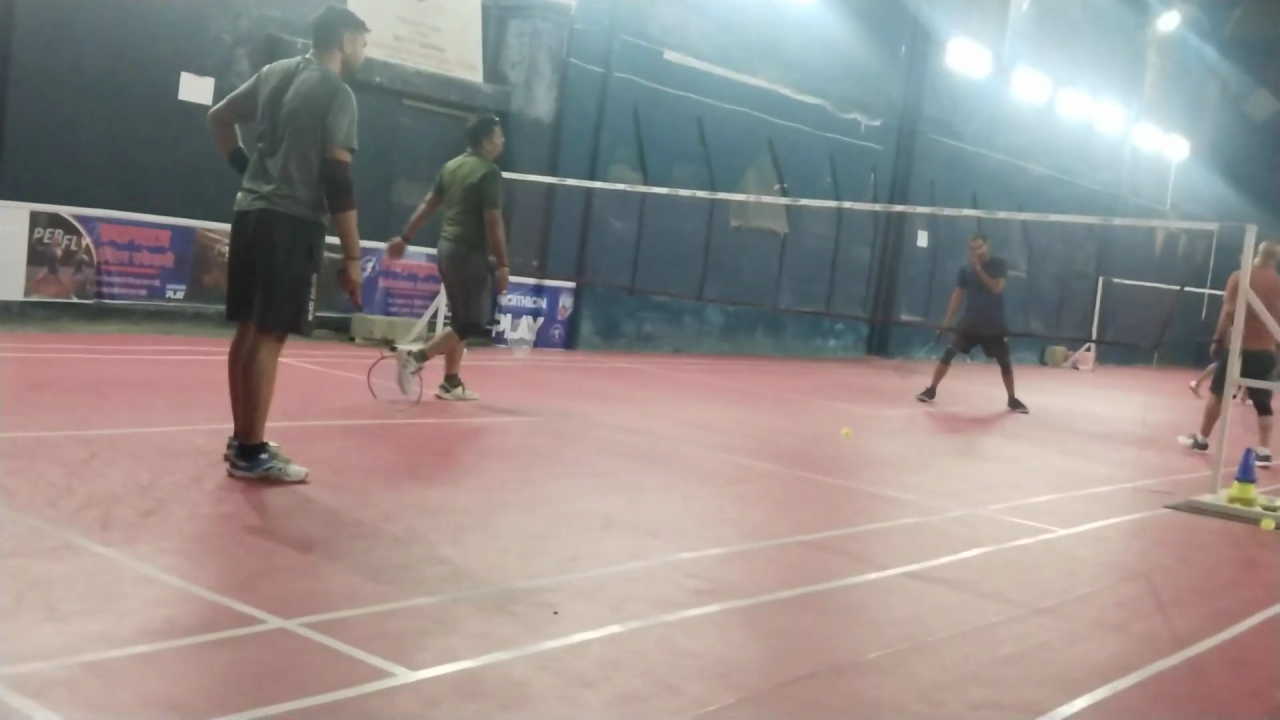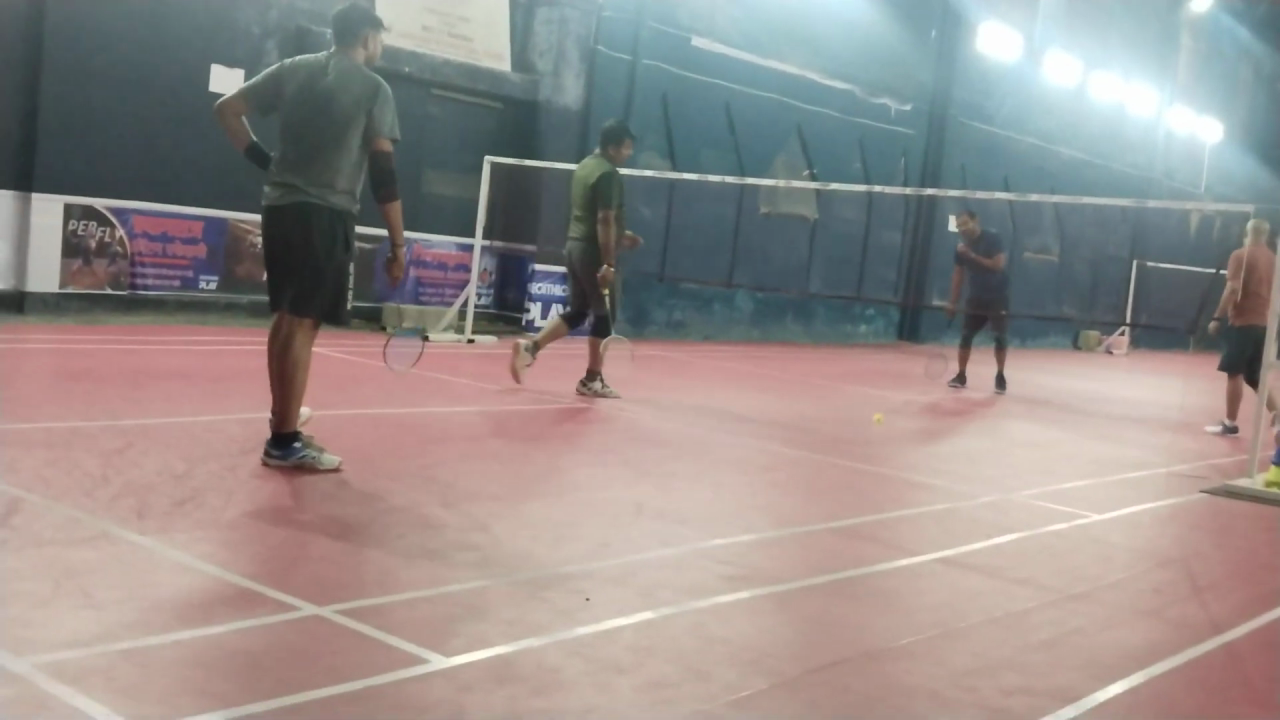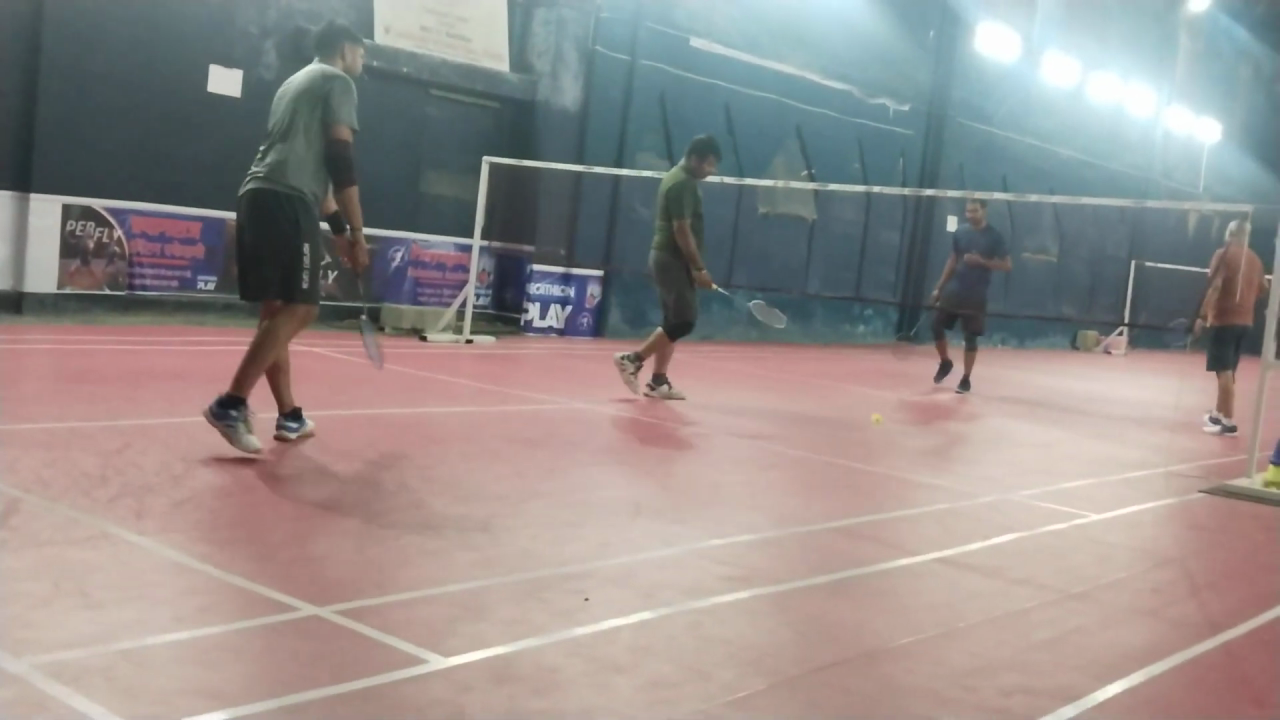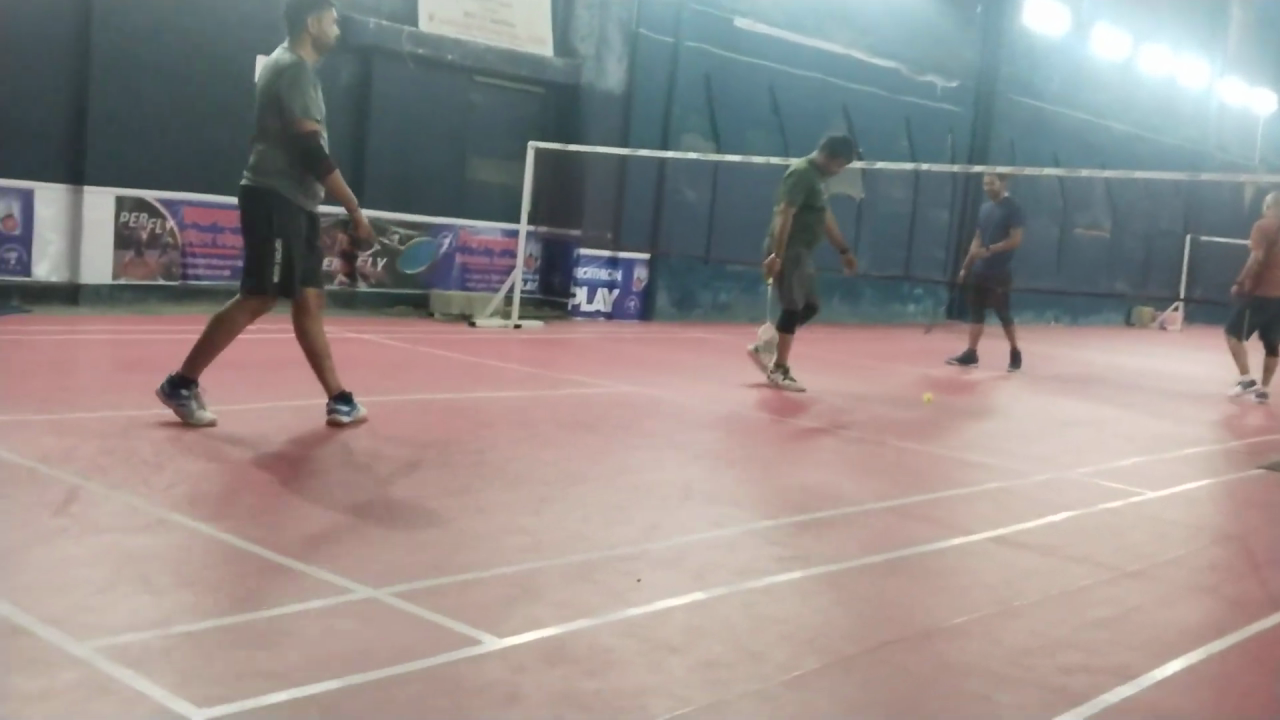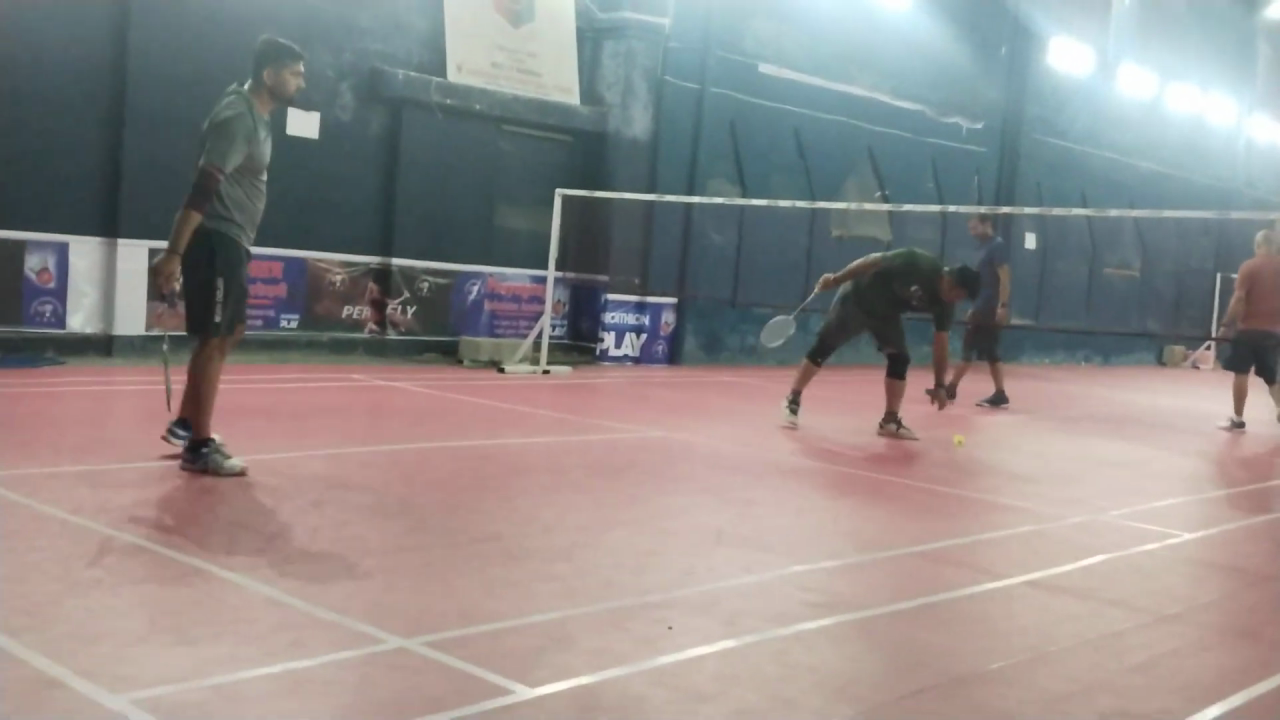
dt=0.5s
person 1, frame 1
left shoulder: (275, 73)
right shoulder: (337, 94)
left elbow: (218, 118)
right elbow: (337, 180)
right wrist: (351, 255)
left hip: (251, 213)
right hip: (291, 224)
left knee: (249, 331)
right knee: (268, 337)
left ankle: (242, 439)
right ankle: (251, 454)
person 1, frame 2
left shoulder: (292, 69)
right shoulder: (374, 89)
left elbow: (227, 109)
right elbow: (383, 173)
left wrist: (262, 159)
right wrist: (397, 244)
left hip: (278, 207)
right hip: (326, 215)
left knee: (287, 316)
right knee: (303, 324)
left ankle: (283, 412)
right ankle: (284, 442)
person 1, frame 3
left shoulder: (293, 84)
right shoulder: (338, 82)
right elbow: (340, 160)
left wrist: (337, 226)
right wrist: (356, 231)
left hip: (256, 198)
right hip: (285, 202)
left knee: (276, 309)
right knee: (298, 308)
left ankle: (288, 415)
right ankle: (231, 404)
person 1, frame 4
left shoulder: (292, 65)
right shoulder: (294, 69)
right elbow: (313, 152)
left wrist: (324, 208)
right wrist: (355, 209)
left hip: (294, 204)
right hip: (274, 200)
left knee: (310, 300)
right knee: (257, 299)
left ankle: (338, 400)
right ankle: (180, 385)
person 1, frame 5
left shoulder: (254, 110)
right shoulder: (238, 118)
right elbow: (203, 188)
right wrist: (174, 254)
left hip: (231, 241)
right hip: (214, 240)
left knee: (224, 335)
right knee: (214, 339)
left ankle: (187, 423)
right ankle: (199, 446)
person 2, frame 1
left shoulder: (451, 167)
right shoulder: (488, 172)
left elbow: (428, 206)
right elbow: (493, 223)
left wrist: (403, 238)
right wrist: (503, 264)
left hip: (447, 247)
right hip: (468, 253)
left knee: (464, 318)
right knee: (474, 322)
left ankle: (451, 382)
right ankle: (415, 358)
person 2, frame 2
left shoulder: (585, 166)
right shoulder: (609, 175)
right elbow: (605, 222)
left wrist: (621, 235)
right wrist: (610, 264)
left hip: (576, 245)
right hip: (593, 250)
left knee: (576, 312)
right knee: (603, 315)
left ankle: (529, 347)
right ankle: (592, 380)
person 2, frame 3
left shoulder: (680, 180)
right shoulder: (682, 184)
right elbow: (682, 231)
right wrist: (700, 269)
left hip: (665, 257)
right hip: (672, 260)
left knee: (677, 320)
right knee: (683, 321)
left ankle: (658, 381)
right ankle: (632, 359)
person 2, frame 4
left shoulder: (819, 177)
right shoulder: (802, 174)
left elbow: (825, 217)
right elbow: (784, 214)
left wrist: (844, 250)
right wrist: (776, 254)
left hip: (801, 252)
right hip: (788, 250)
left knee: (809, 306)
right knee: (793, 310)
left ankle: (763, 345)
right ankle: (779, 372)
person 2, frame 5
left shoulder: (944, 303)
right shoulder: (915, 263)
left elbow: (941, 343)
right elbow: (872, 261)
left wrist: (939, 385)
right wrist: (835, 279)
left hip: (886, 315)
right hip: (857, 301)
left knee: (900, 359)
right knee: (824, 346)
left ankle: (890, 420)
right ankle: (793, 401)
person 3, frame 1
left shoulder: (1240, 278)
left elbow: (1228, 312)
left wrist: (1217, 339)
left hip: (1239, 346)
left knee: (1217, 393)
right knee: (1262, 401)
left ankle: (1200, 439)
person 3, frame 2
left shoulder: (1240, 255)
right shoulder: (1273, 259)
left elbow: (1232, 289)
right elbow: (1272, 292)
left wrist: (1217, 318)
left hip: (1243, 323)
right hip: (1265, 324)
left knee: (1234, 374)
right knee: (1253, 377)
left ankle: (1230, 423)
right ankle: (1274, 414)
person 3, frame 3
left shoulder: (1224, 254)
right shoulder: (1255, 259)
left elbow: (1214, 286)
right elbow: (1262, 288)
left wrist: (1202, 315)
left hip: (1223, 320)
right hip: (1244, 322)
left knee: (1223, 371)
right knee: (1228, 371)
left ankle: (1228, 423)
right ankle: (1218, 415)
person 3, frame 4
left shoulder: (1263, 226)
left elbow: (1257, 257)
left wrist: (1239, 282)
left hip: (1257, 292)
left knee: (1233, 333)
left ankle: (1247, 379)
right ankle: (1263, 390)
person 3, frame 5
left shoulder: (1250, 266)
left elbow: (1238, 298)
left wrist: (1226, 324)
left hip: (1248, 329)
left knee: (1240, 374)
left ankle: (1237, 419)
person 4, frame 1
left shoulder: (999, 265)
right shoulder: (966, 269)
left elbow: (996, 288)
right elbow: (958, 295)
left wrist: (978, 269)
right wrist: (946, 322)
left hip: (994, 323)
right hip: (970, 321)
left knee: (1005, 361)
right knee: (949, 352)
left ankle: (1012, 399)
right ankle: (931, 390)
person 4, frame 2
left shoulder: (992, 239)
right shoulder: (962, 246)
left elbow: (999, 264)
right elbow: (959, 274)
left wrist: (973, 255)
right wrist: (953, 303)
left hip: (997, 297)
right hip: (976, 298)
left knee: (999, 336)
right knee: (966, 336)
left ankle: (1000, 376)
right ankle: (961, 375)
person 4, frame 3
left shoulder: (995, 237)
right shoulder: (960, 233)
left elbow: (1007, 265)
left wrist: (981, 261)
right wrist: (939, 287)
left hip: (976, 296)
right hip: (953, 291)
left knee: (970, 337)
right knee: (937, 327)
left ankle: (965, 379)
right ankle: (945, 363)
person 4, frame 4
left shoulder: (1012, 208)
right shoulder: (985, 208)
left elbow: (1016, 240)
left wrist: (988, 250)
right wrist: (965, 266)
left hip: (998, 269)
right hip: (980, 268)
left knee: (1002, 313)
right knee: (976, 311)
left ankle: (1014, 353)
right ankle: (971, 353)
person 4, frame 5
left shoulder: (997, 246)
right shoulder: (986, 247)
left elbow: (1005, 278)
left wrist: (1003, 305)
right wrist: (973, 309)
left hip: (988, 308)
right hip: (983, 307)
left knee: (968, 348)
right knee: (990, 351)
left ankle: (950, 389)
right ankle: (999, 394)
